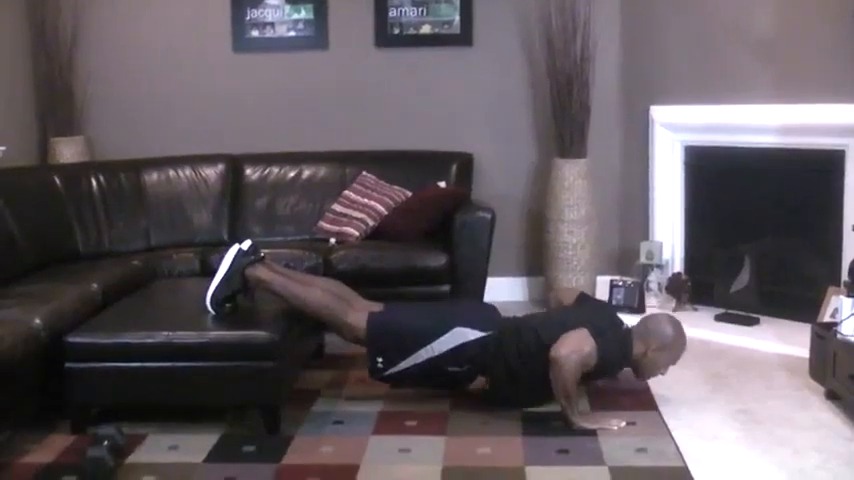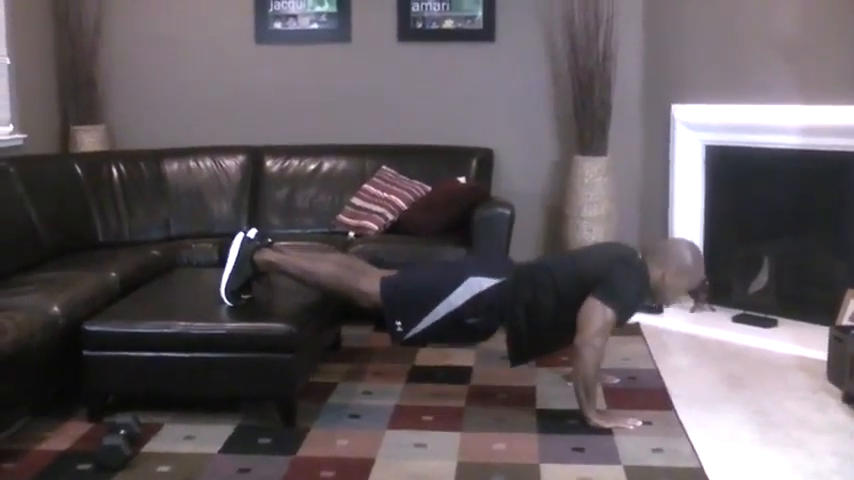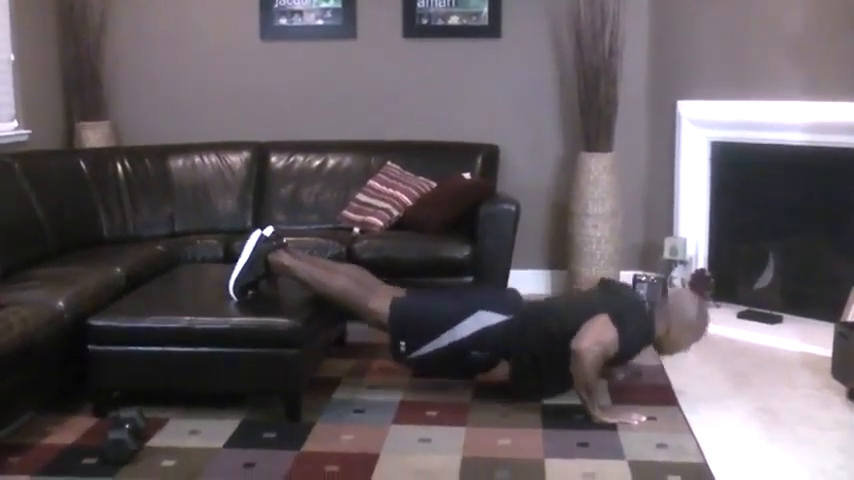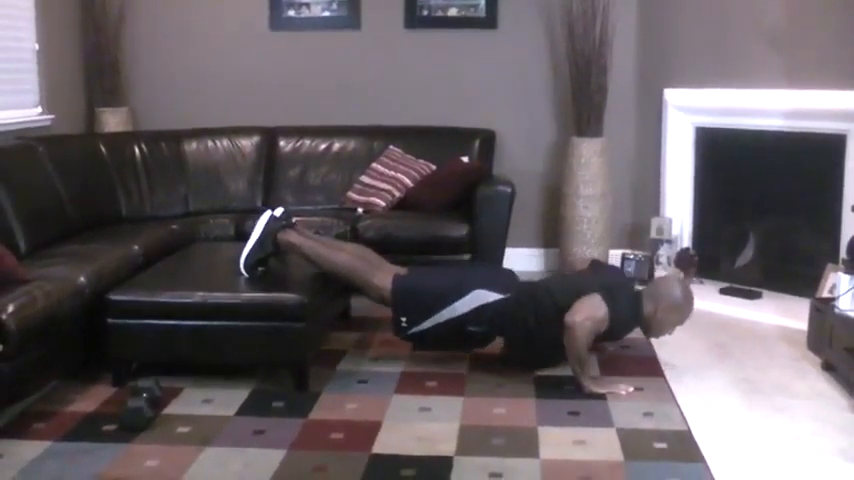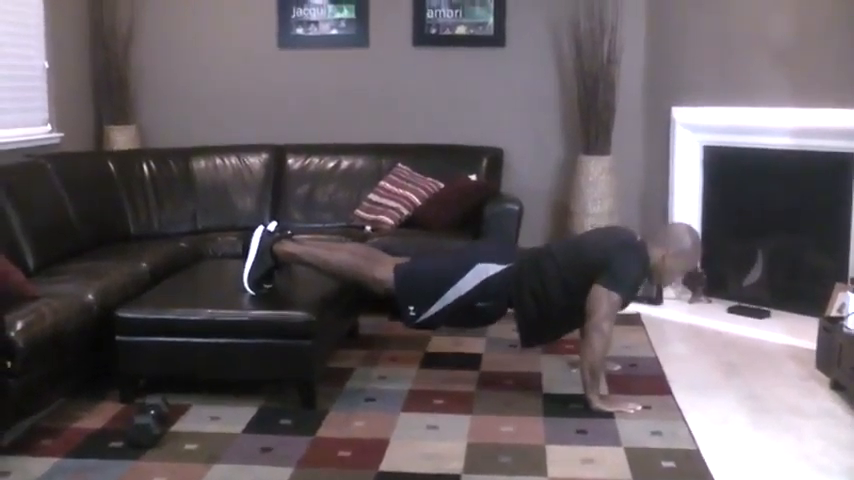
dt=1s
person 1, frame 1
left shoulder: (605, 318)
right shoulder: (613, 346)
left elbow: (564, 298)
right elbow: (563, 356)
right wrist: (576, 414)
left hip: (478, 326)
right hip: (470, 345)
left knee: (361, 312)
right knee: (355, 324)
left ankle: (255, 264)
right ankle: (250, 273)
person 1, frame 2
left shoulder: (625, 261)
right shoulder: (628, 281)
right elbow: (589, 339)
left wrist: (587, 373)
right wrist: (593, 411)
left hip: (493, 282)
right hip: (486, 295)
left knee: (372, 278)
right knee: (369, 290)
left ankle: (263, 248)
right ankle: (259, 257)
person 1, frame 3
left shoulder: (631, 305)
right shoulder: (635, 326)
left elbow: (585, 291)
right elbow: (584, 349)
right wrist: (598, 408)
left hip: (501, 313)
right hip: (493, 330)
left knee: (385, 296)
right knee: (379, 308)
left ankle: (278, 250)
right ankle: (273, 259)
person 1, frame 4
left shoulder: (618, 283)
right shoulder: (624, 308)
left elbow: (581, 266)
right elbow: (576, 321)
left wrist: (589, 336)
right wrist: (588, 379)
left hip: (495, 289)
right hip: (490, 306)
left knee: (387, 275)
right knee: (382, 285)
left ankle: (286, 229)
right ankle: (280, 236)
person 1, frame 5
left shoulder: (625, 244)
right shoulder: (629, 262)
right elbow: (598, 328)
left wrist: (590, 355)
right wrist: (596, 396)
left hip: (500, 266)
right hip: (493, 280)
left knee: (386, 265)
right knee: (382, 276)
left ankle: (282, 240)
right ankle: (278, 247)
